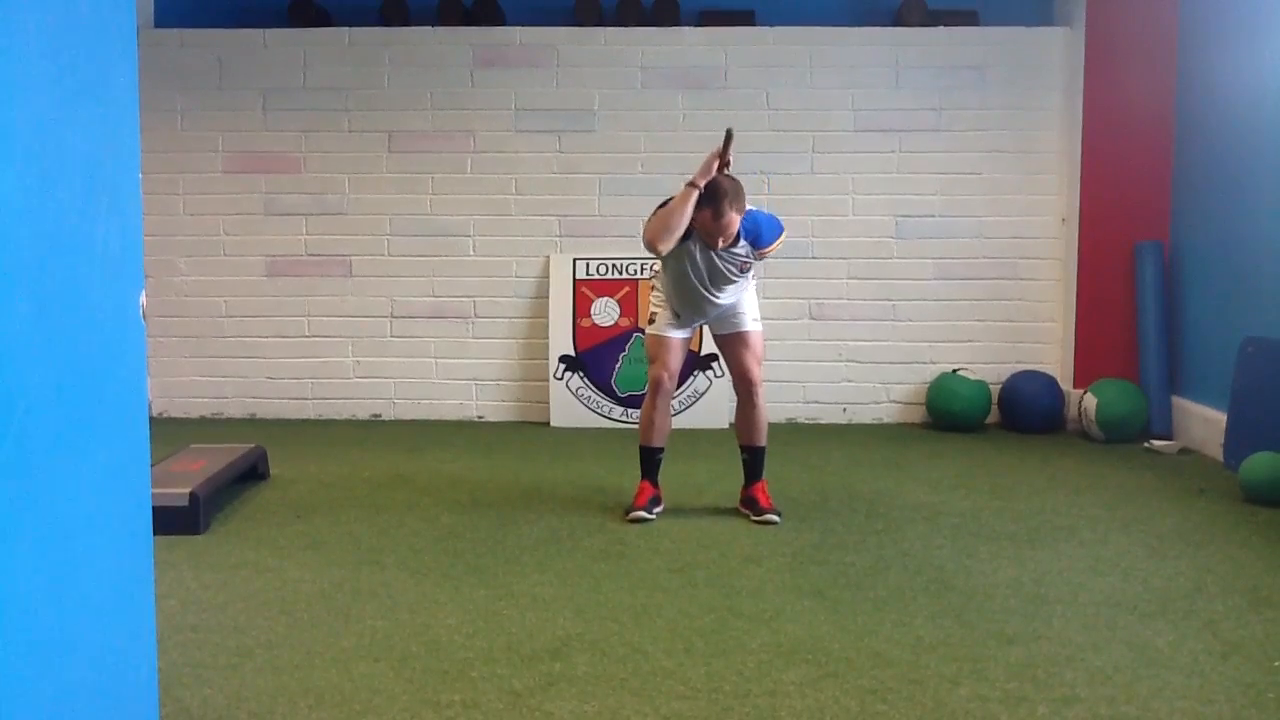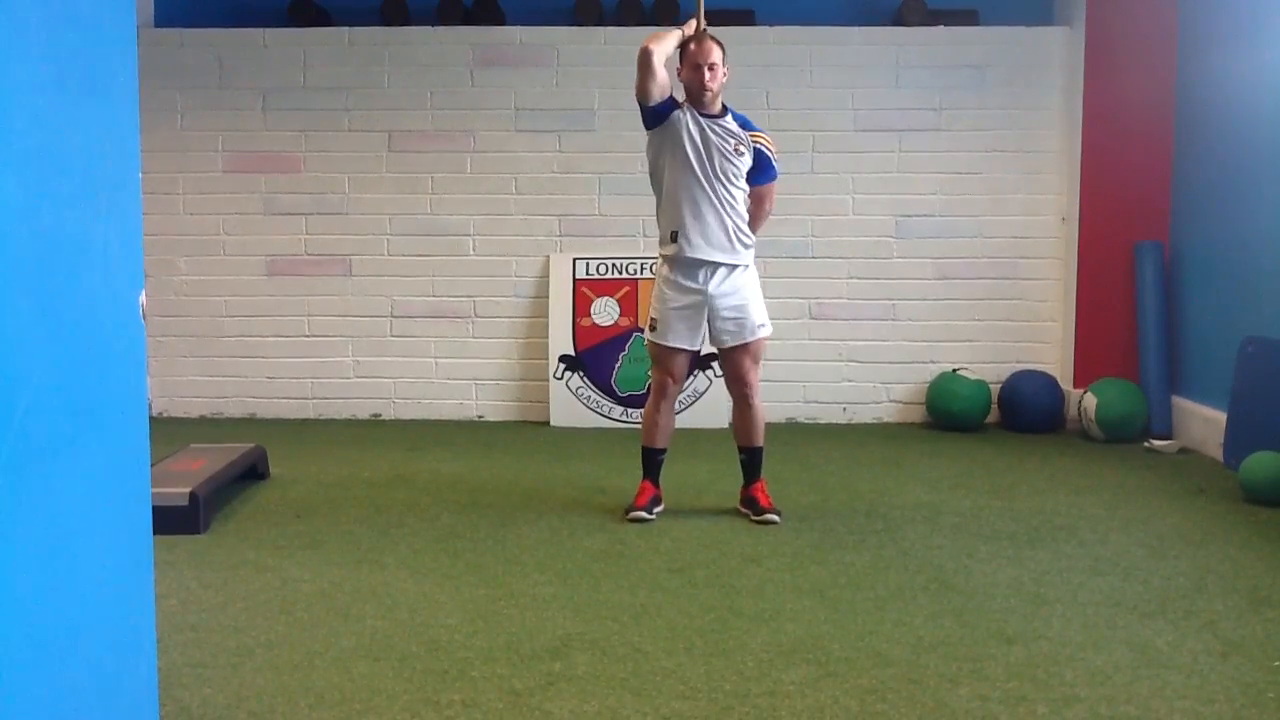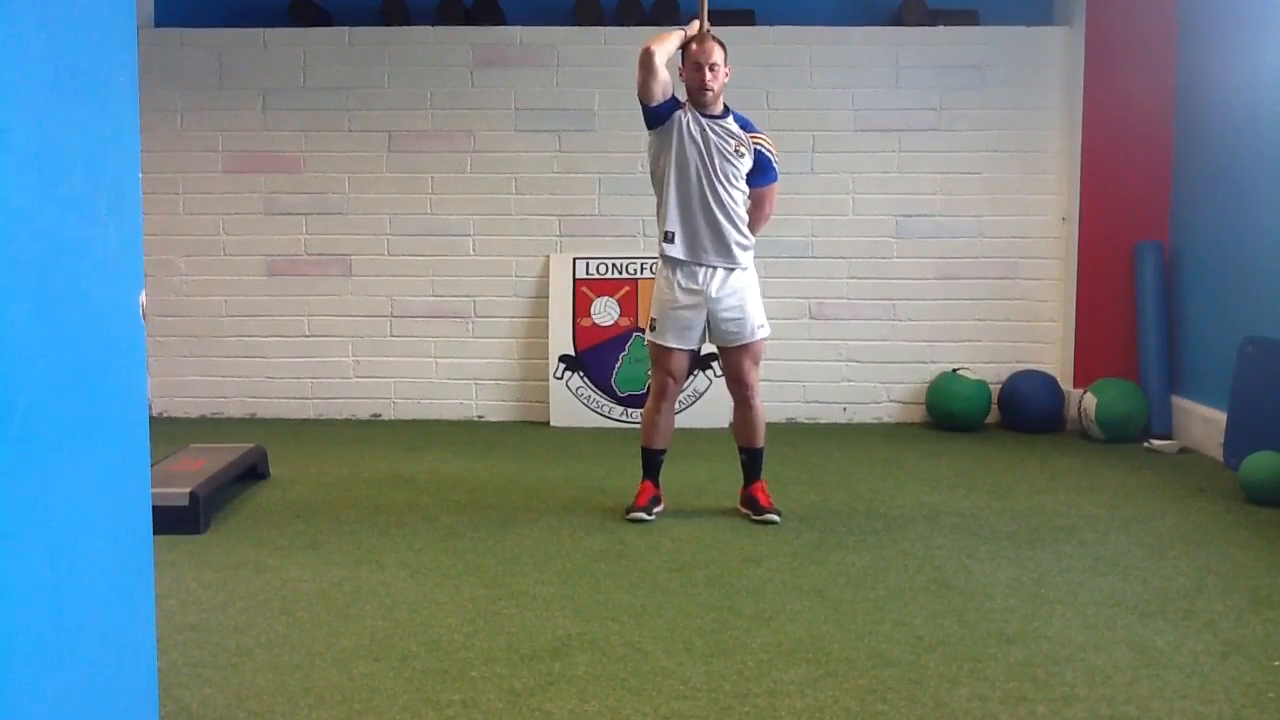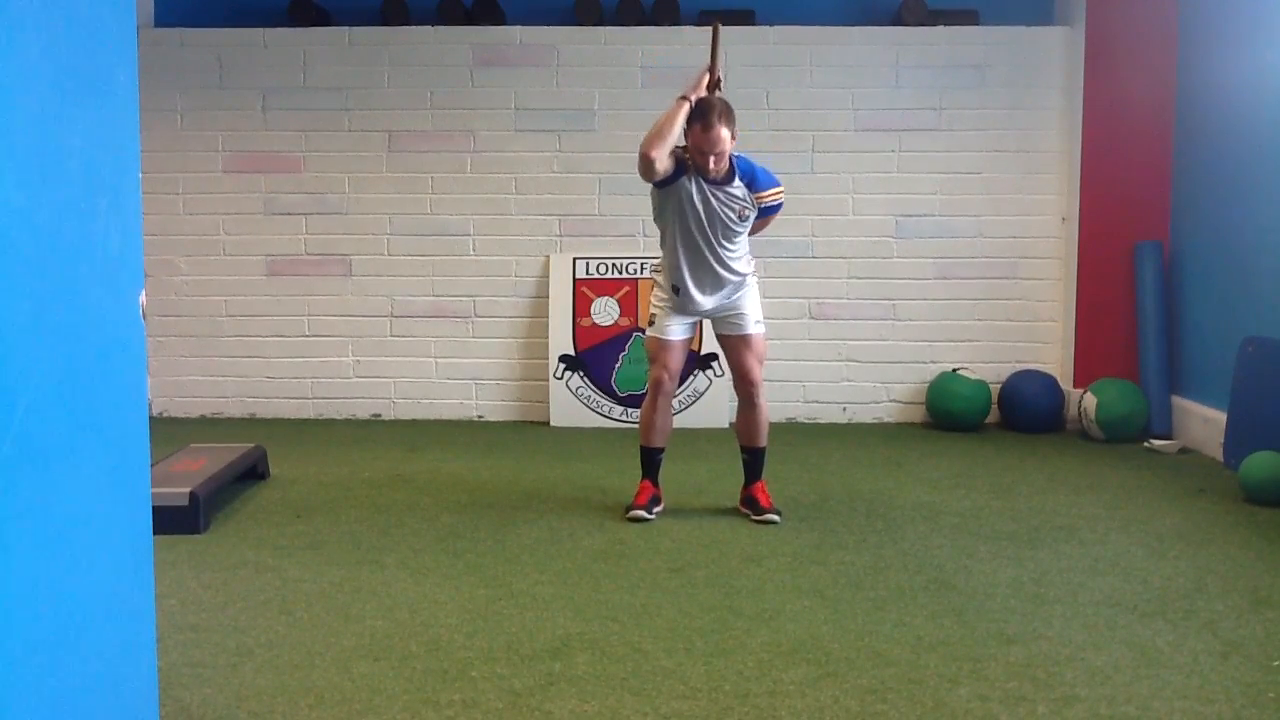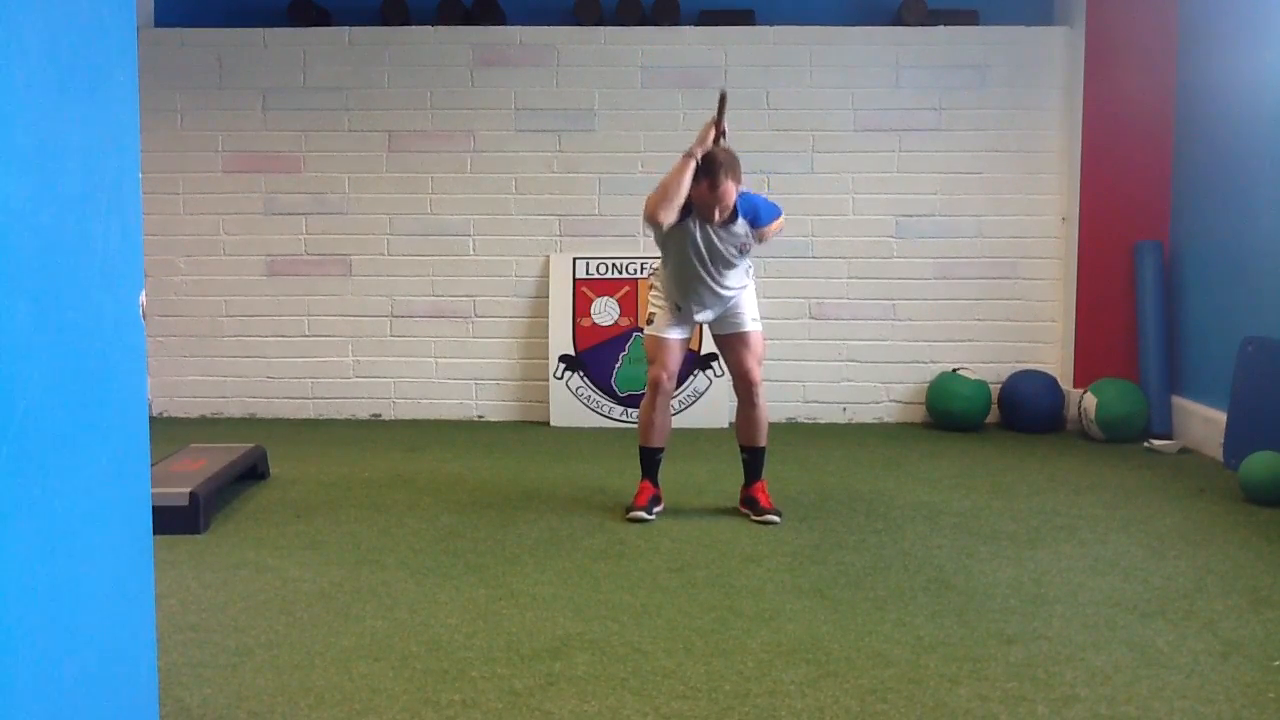
dt=1s
person 1, frame 1
left shoulder: (760, 229)
right shoulder: (676, 217)
right elbow: (655, 243)
right wrist: (697, 182)
left hip: (733, 299)
right hip: (675, 299)
left knee: (751, 383)
right knee: (660, 383)
left ankle: (754, 488)
right ankle: (648, 487)
person 1, frame 2
left shoulder: (750, 135)
right shoulder: (666, 118)
left elbow: (764, 200)
right elbow: (649, 56)
right wrist: (683, 32)
left hip: (737, 274)
right hip: (678, 274)
left knee: (746, 386)
right knee: (665, 385)
left ankle: (753, 488)
right ankle: (650, 486)
person 1, frame 3
left shoulder: (751, 136)
right shoulder: (667, 118)
left elbow: (764, 204)
right elbow: (650, 55)
right wrist: (685, 33)
left hip: (736, 276)
right hip: (678, 275)
left knee: (746, 387)
right knee: (665, 385)
left ankle: (753, 488)
right ankle: (649, 487)
person 1, frame 4
left shoulder: (758, 182)
right shoulder: (671, 171)
right elbow: (648, 155)
right wrist: (688, 97)
left hip: (735, 289)
right hip: (676, 290)
left knee: (751, 384)
right knee: (661, 382)
left ankle: (754, 487)
right ankle: (649, 486)
person 1, frame 5
left shoulder: (758, 212)
right shoulder: (675, 204)
right elbow: (656, 216)
right wrist: (694, 152)
left hip: (732, 298)
right hip: (673, 296)
left knee: (750, 384)
right knee: (659, 383)
left ankle: (754, 487)
right ankle: (648, 486)
